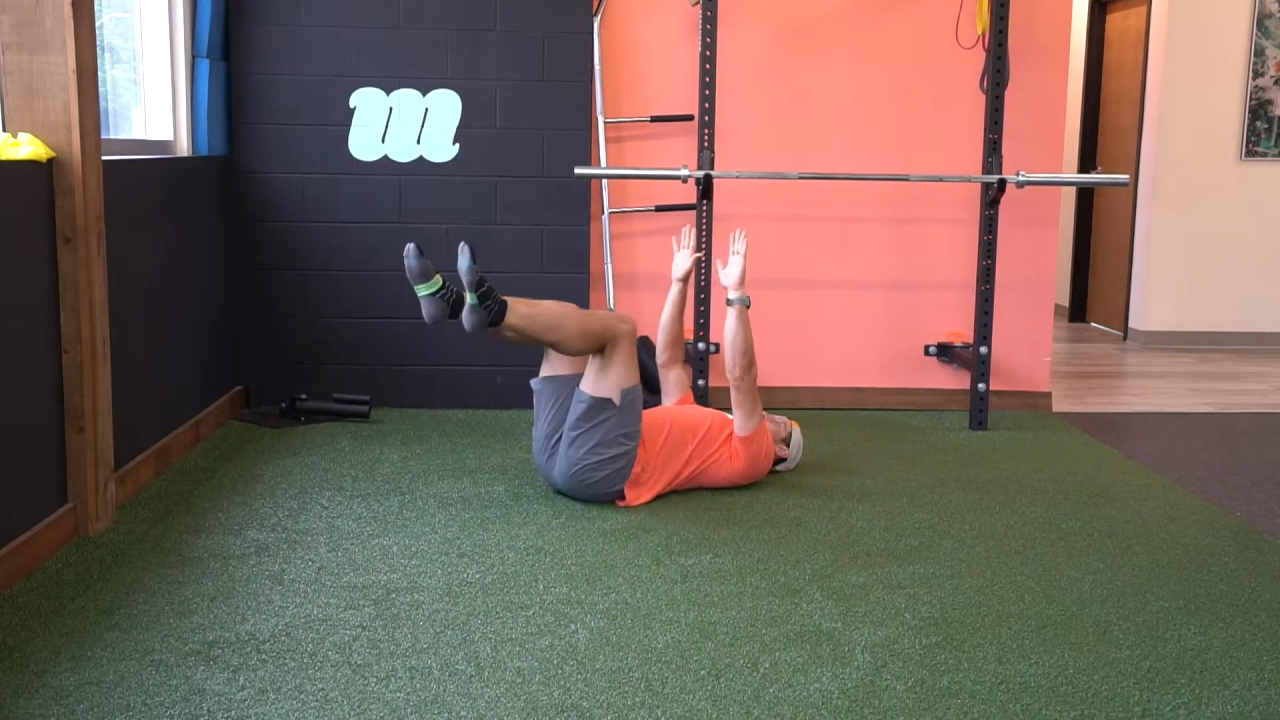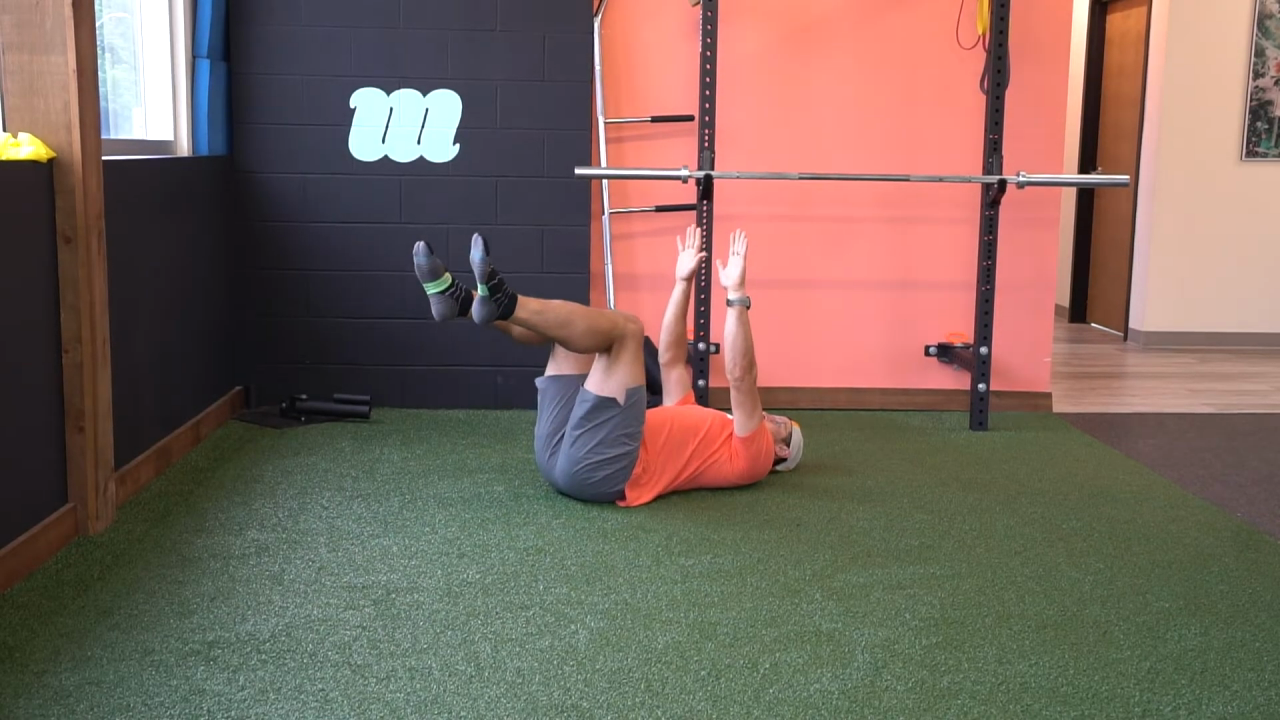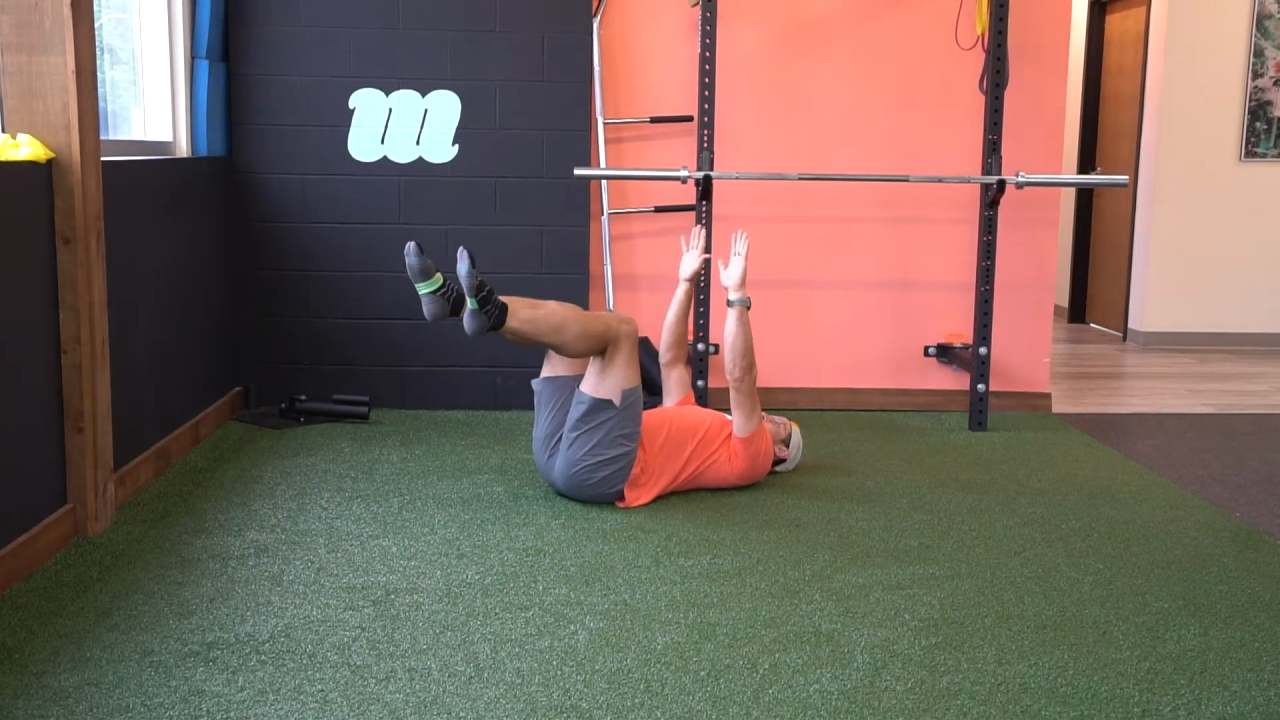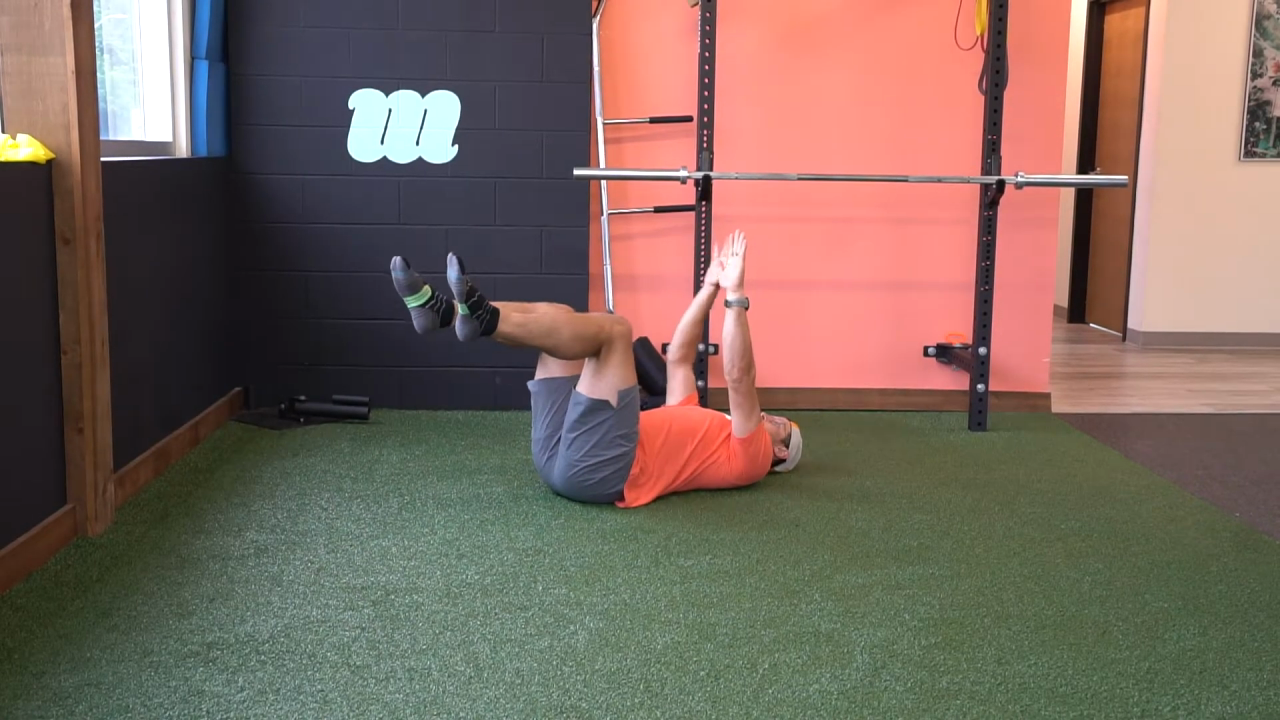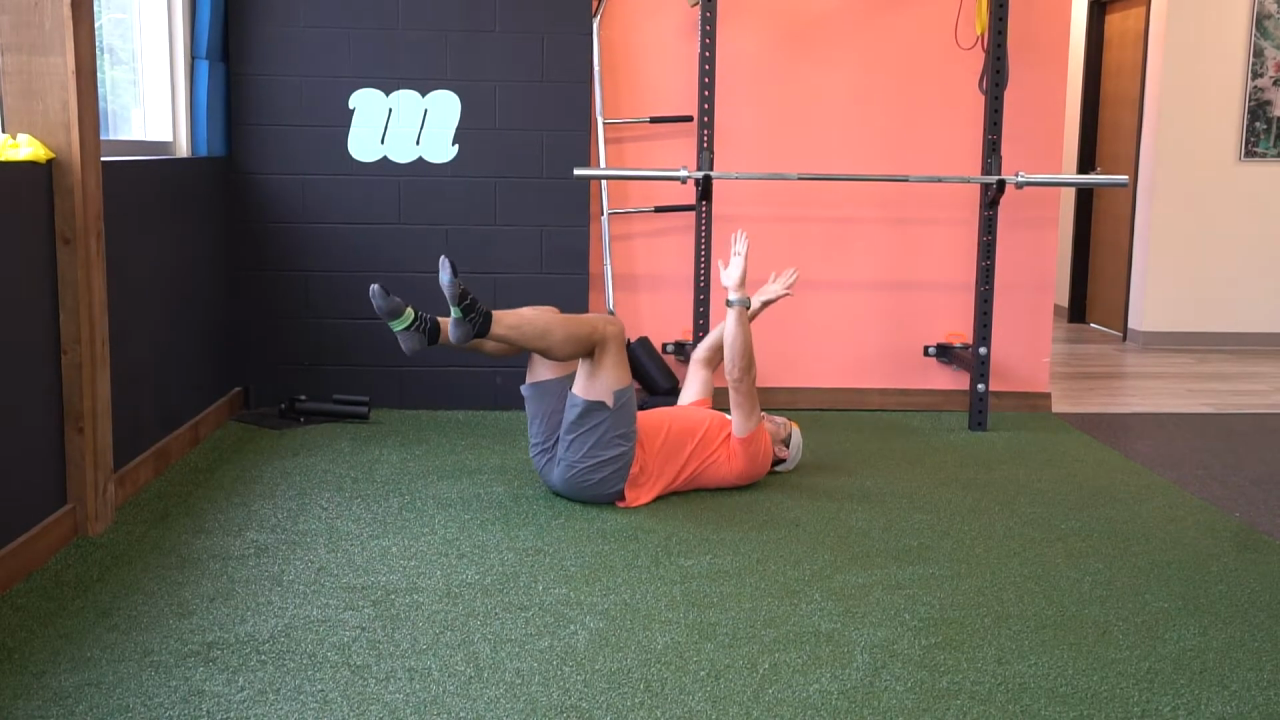
dt=0.3s
person 1, frame 1
left shoulder: (750, 455)
right shoulder: (699, 424)
left elbow: (741, 377)
right elbow: (668, 358)
left wrist: (737, 294)
right wrist: (680, 283)
left hip: (601, 466)
right hip: (561, 450)
left knee: (617, 327)
right knee: (563, 315)
left ankle: (491, 310)
right ankle: (451, 302)
person 1, frame 2
left shoulder: (752, 456)
right shoulder: (699, 424)
left elbow: (741, 378)
right elbow: (671, 358)
left wrist: (736, 294)
right wrist: (683, 282)
left hip: (600, 465)
right hip: (562, 448)
left knee: (626, 327)
right knee: (567, 319)
left ankle: (502, 304)
right ankle: (461, 301)
person 1, frame 3
left shoulder: (749, 455)
right shoulder: (700, 424)
left elbow: (741, 378)
right elbow: (671, 357)
left wrist: (737, 295)
right wrist: (687, 282)
left hip: (600, 467)
right hip: (562, 450)
left knee: (619, 328)
right knee: (567, 317)
left ankle: (493, 313)
right ankle: (452, 300)
person 1, frame 4
left shoulder: (749, 456)
right shoulder: (700, 425)
left elbow: (739, 379)
right elbow: (678, 357)
left wrist: (735, 296)
right wrist: (710, 287)
left hip: (599, 466)
right hip: (561, 450)
left knee: (611, 328)
right knee: (558, 318)
left ankle: (485, 320)
right ankle: (441, 310)
person 1, frame 5
left shoulder: (749, 456)
right shoulder: (703, 425)
left elbow: (740, 380)
right elbow: (704, 359)
left wrist: (738, 298)
right wrist: (752, 308)
left hip: (600, 467)
right hip: (560, 452)
left knee: (604, 327)
right knee: (544, 318)
left ankle: (476, 324)
right ankle: (426, 328)
